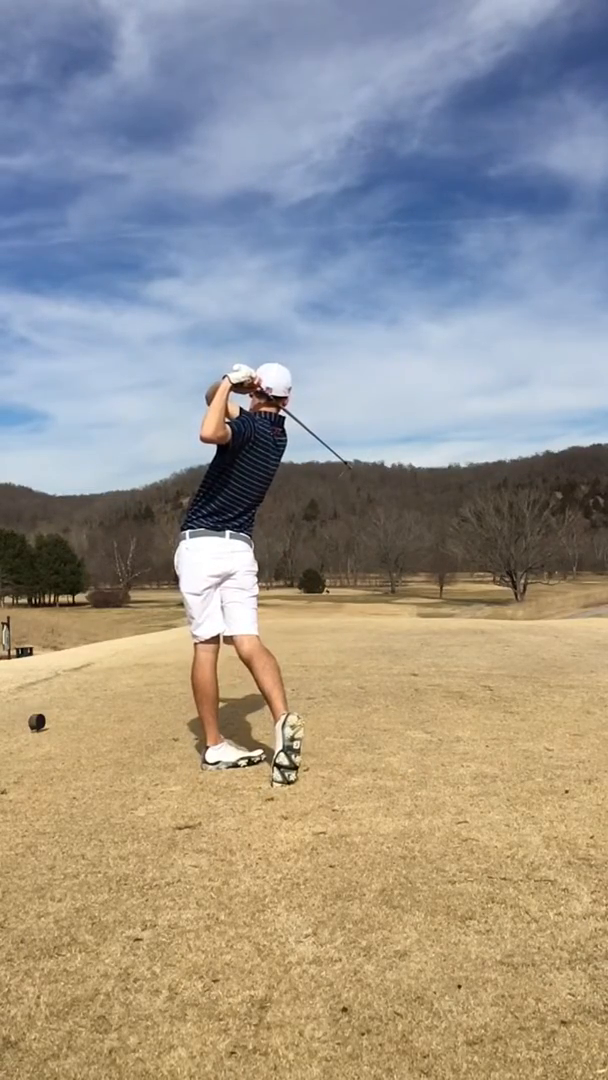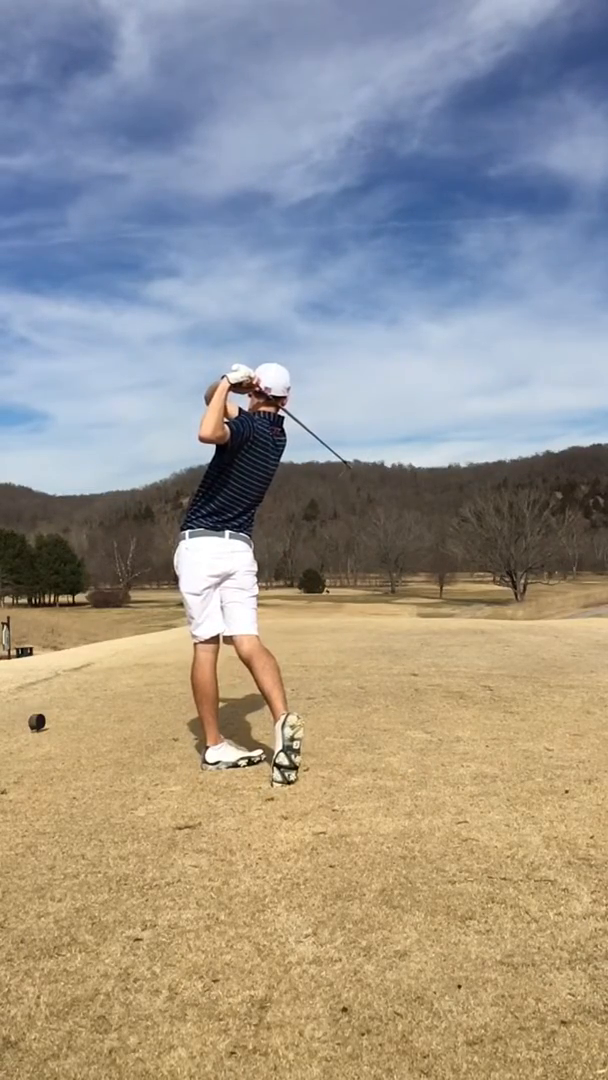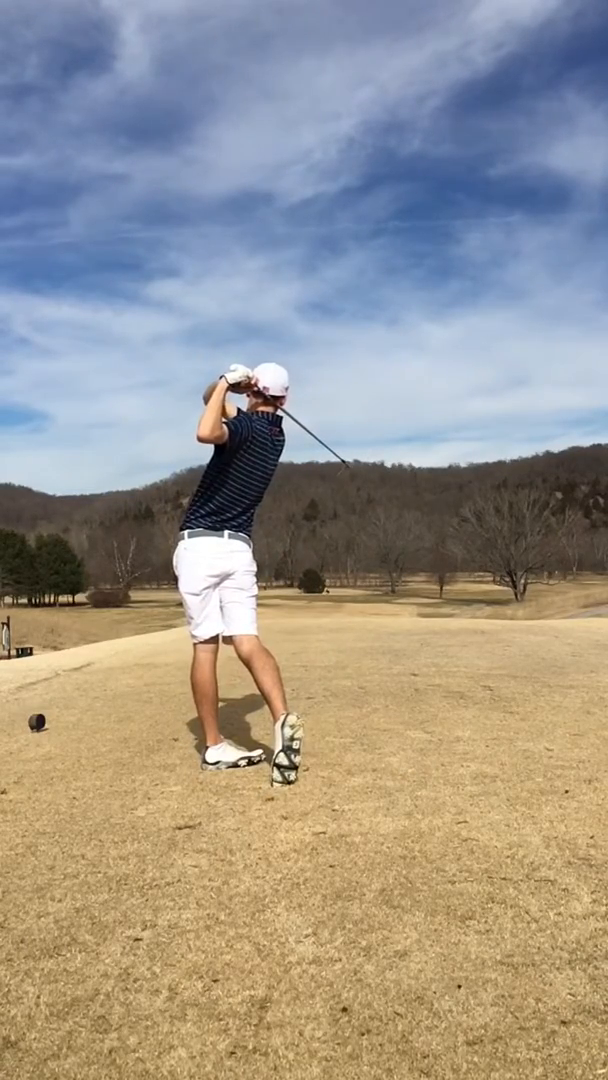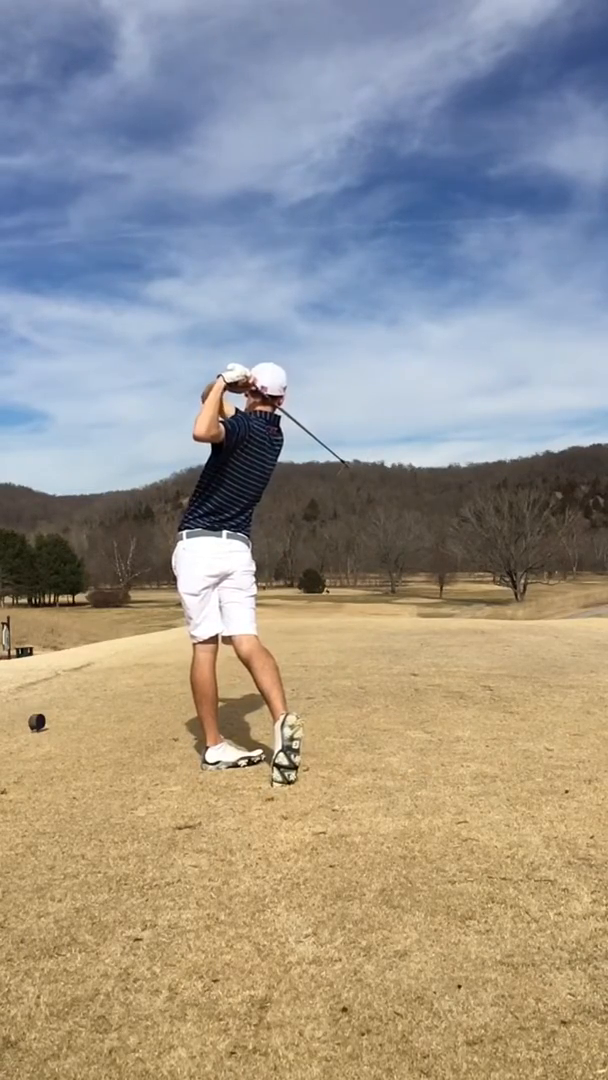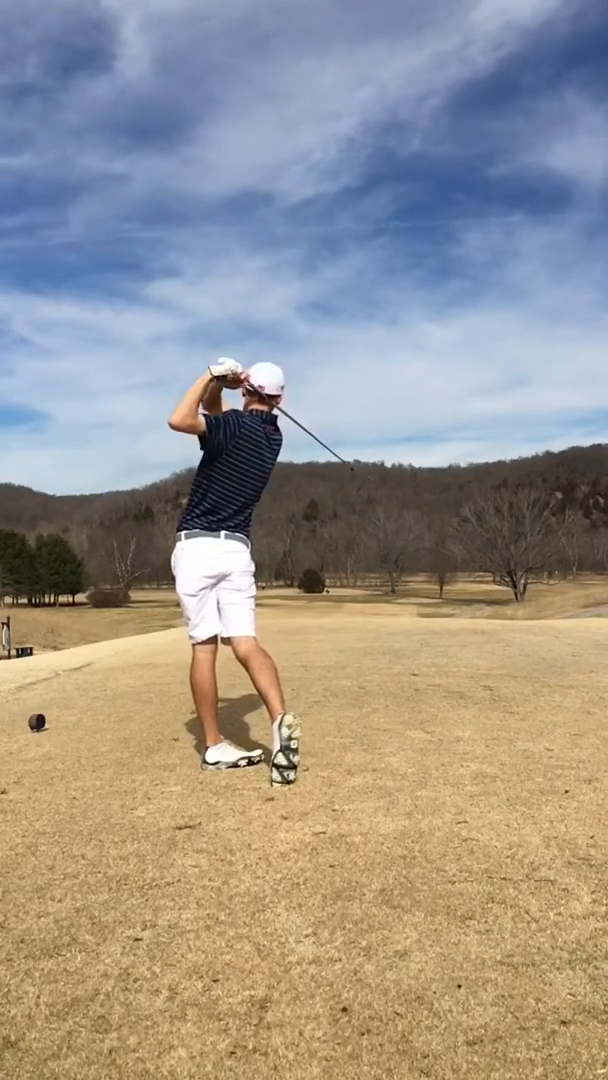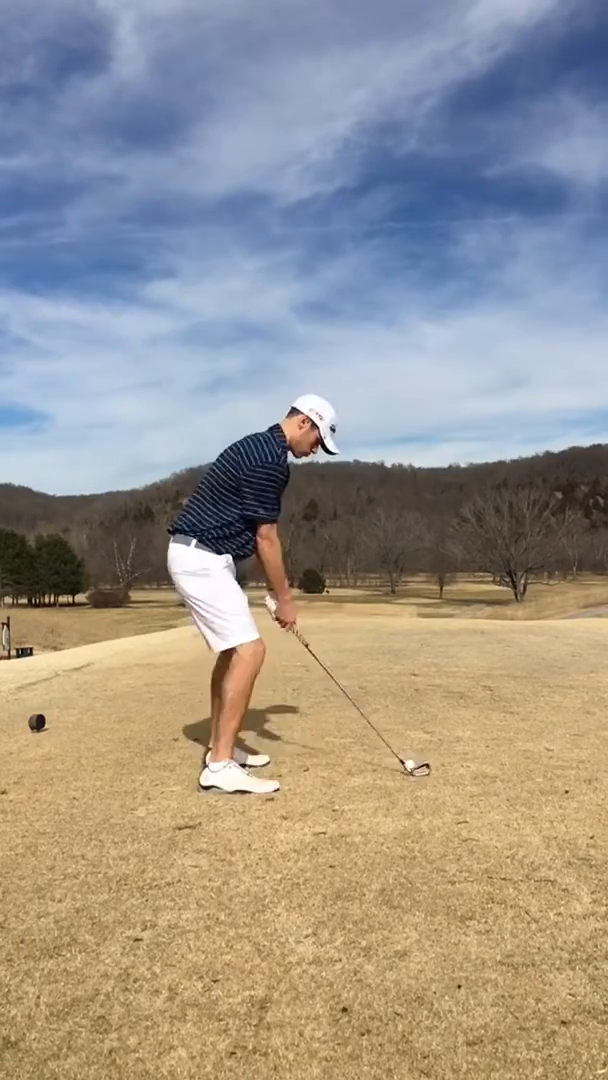
dt=0.2s
person 1, frame 1
left shoulder: (249, 425)
right shoulder: (278, 434)
left elbow: (209, 433)
right elbow: (213, 398)
left wrist: (231, 382)
right wrist: (228, 386)
left hip: (201, 546)
right hip: (239, 548)
left knee: (206, 645)
right knee: (248, 643)
left ankle: (214, 746)
right ankle: (283, 719)
person 1, frame 2
left shoulder: (248, 425)
right shoulder: (277, 433)
left elbow: (208, 433)
right elbow: (213, 398)
left wrist: (229, 382)
right wrist: (227, 386)
left hip: (201, 546)
right hip: (239, 548)
left knee: (206, 645)
right knee: (248, 642)
left ankle: (214, 746)
right ankle: (283, 719)
person 1, frame 3
left shoulder: (246, 426)
right shoulder: (275, 434)
left elbow: (206, 433)
right elbow: (212, 399)
left wrist: (227, 382)
right wrist: (224, 387)
left hip: (200, 546)
right hip: (238, 548)
left knee: (205, 645)
right knee: (248, 642)
left ankle: (214, 746)
right ankle: (283, 719)
person 1, frame 4
left shoulder: (243, 425)
right shoulder: (274, 434)
left elbow: (203, 431)
right elbow: (211, 400)
left wrist: (224, 382)
right wrist: (221, 387)
left hip: (199, 546)
right hip: (237, 548)
left knee: (205, 645)
right knee: (247, 643)
left ankle: (214, 746)
right ankle: (283, 719)
person 1, frame 5
left shoulder: (235, 425)
right shoulder: (274, 436)
left elbow: (180, 420)
right elbow: (211, 406)
left wrist: (211, 375)
right wrist: (217, 382)
left hip: (198, 547)
right hip: (236, 549)
left knee: (204, 646)
right knee: (246, 644)
left ankle: (214, 746)
right ankle: (281, 720)
person 1, frame 6
left shoulder: (261, 446)
right shoulder: (271, 460)
right elbow: (266, 538)
right wrist: (284, 597)
left hip: (200, 554)
right hip: (204, 558)
left knee: (234, 650)
right knee: (248, 651)
left ankle: (222, 748)
right ankle: (220, 764)
